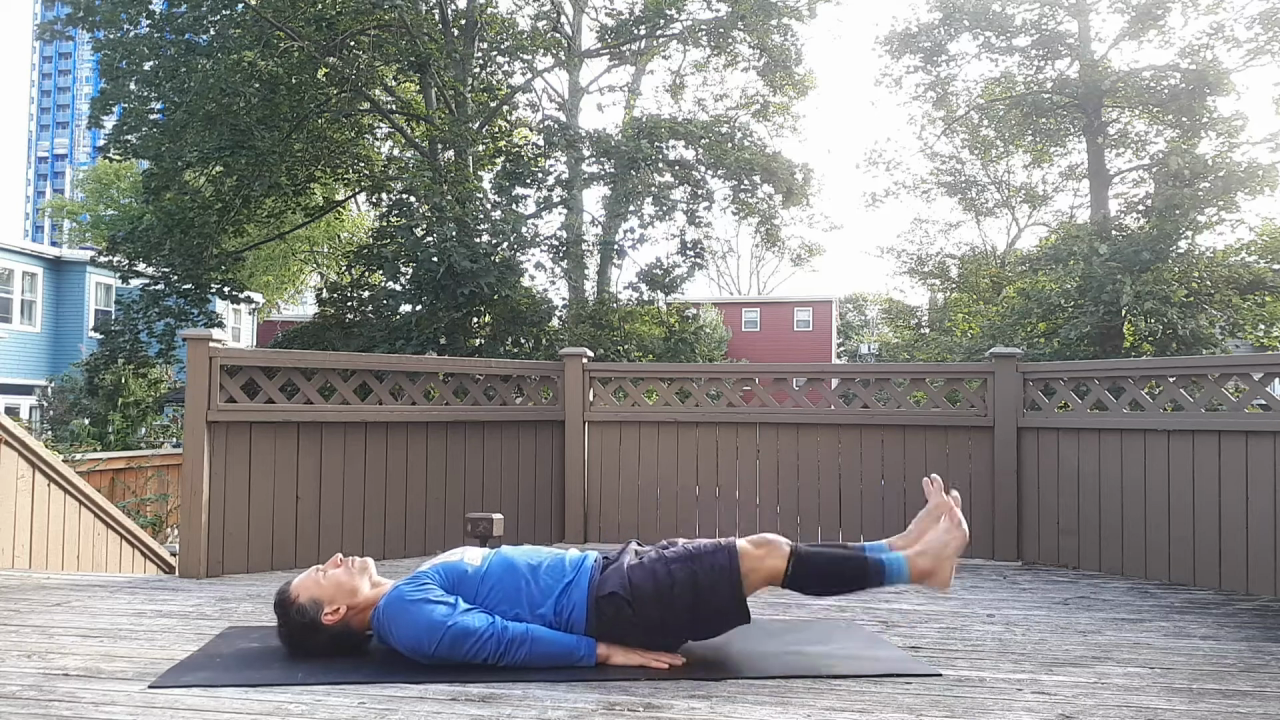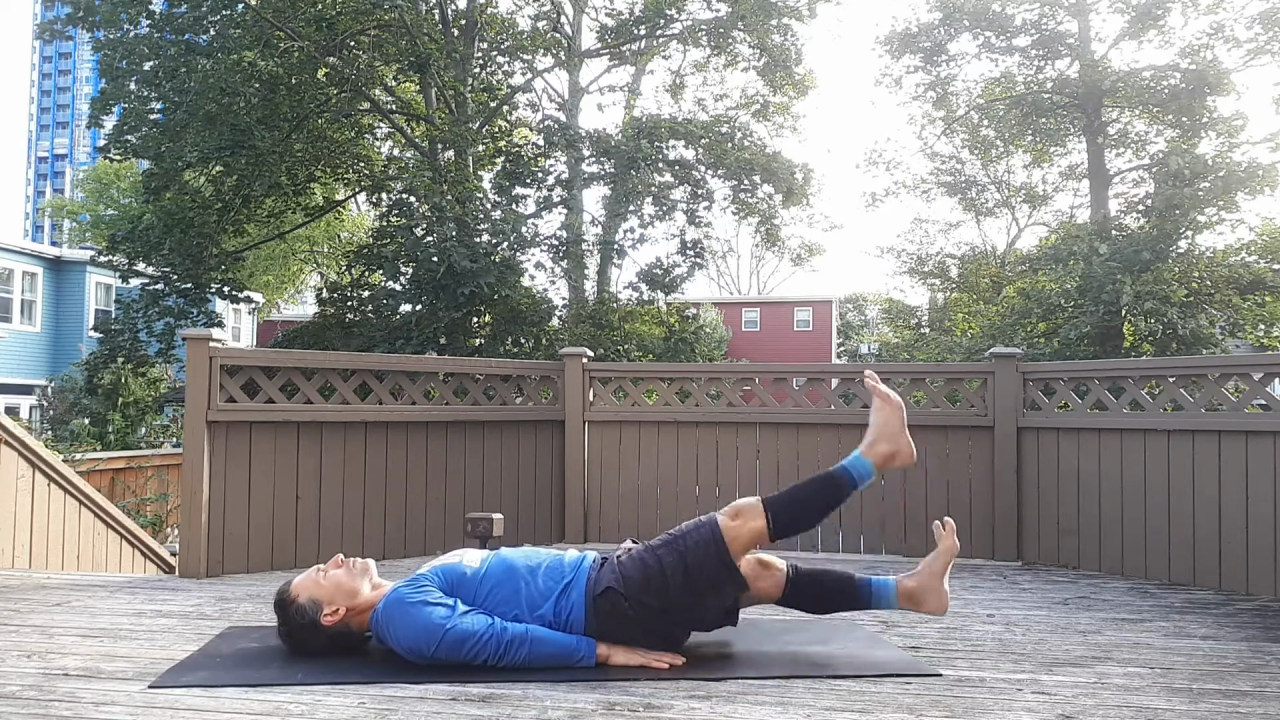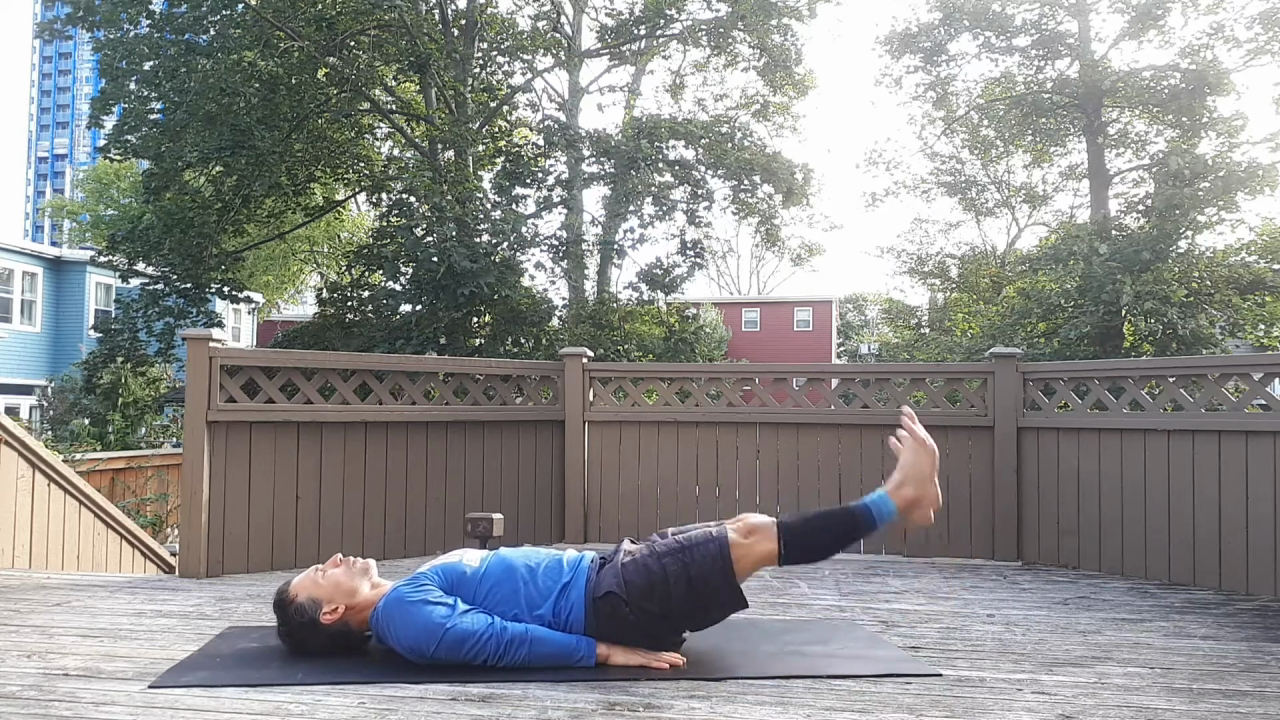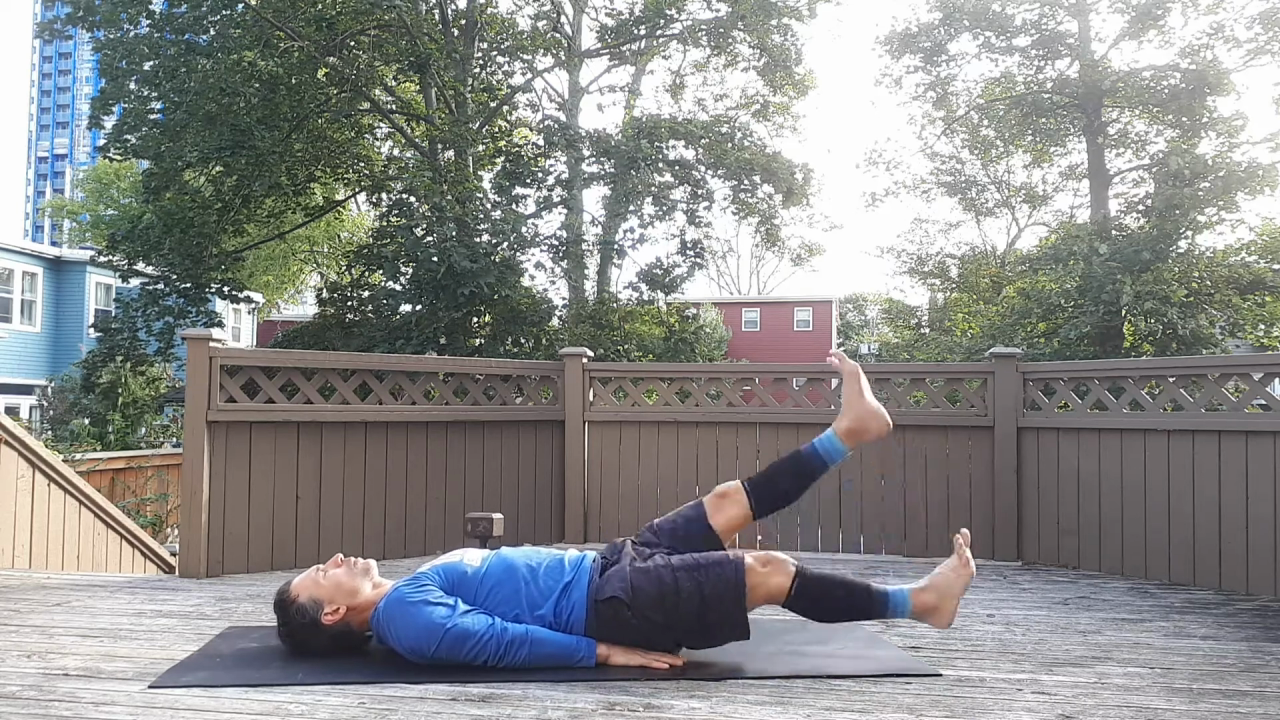
dt=0.2s
person 1, frame 1
left shoulder: (408, 592)
right shoulder: (404, 616)
right elbow: (500, 638)
right wrist: (607, 651)
left hip: (607, 569)
right hip: (611, 602)
left knee: (760, 540)
right knee: (767, 554)
left ankle: (895, 553)
right ankle: (909, 567)
person 1, frame 2
left shoulder: (410, 592)
right shoulder: (405, 619)
right elbow: (503, 640)
right wrist: (609, 649)
left hip: (605, 573)
right hip: (613, 602)
left knee: (762, 571)
right knee: (746, 519)
left ankle: (906, 590)
right ankle: (873, 455)
person 1, frame 3
left shoulder: (407, 592)
right shoulder: (404, 618)
right elbow: (500, 640)
right wrist: (606, 650)
left hip: (602, 572)
right hip: (608, 606)
left knee: (748, 533)
right knee: (753, 537)
left ankle: (895, 501)
right ankle: (894, 499)
person 1, frame 4
left shoulder: (411, 591)
right shoulder: (406, 617)
right elbow: (501, 642)
right wrist: (611, 652)
left hip: (606, 569)
right hip: (611, 604)
left knee: (731, 501)
right knee: (769, 571)
left ankle: (847, 431)
right ankle: (915, 600)
